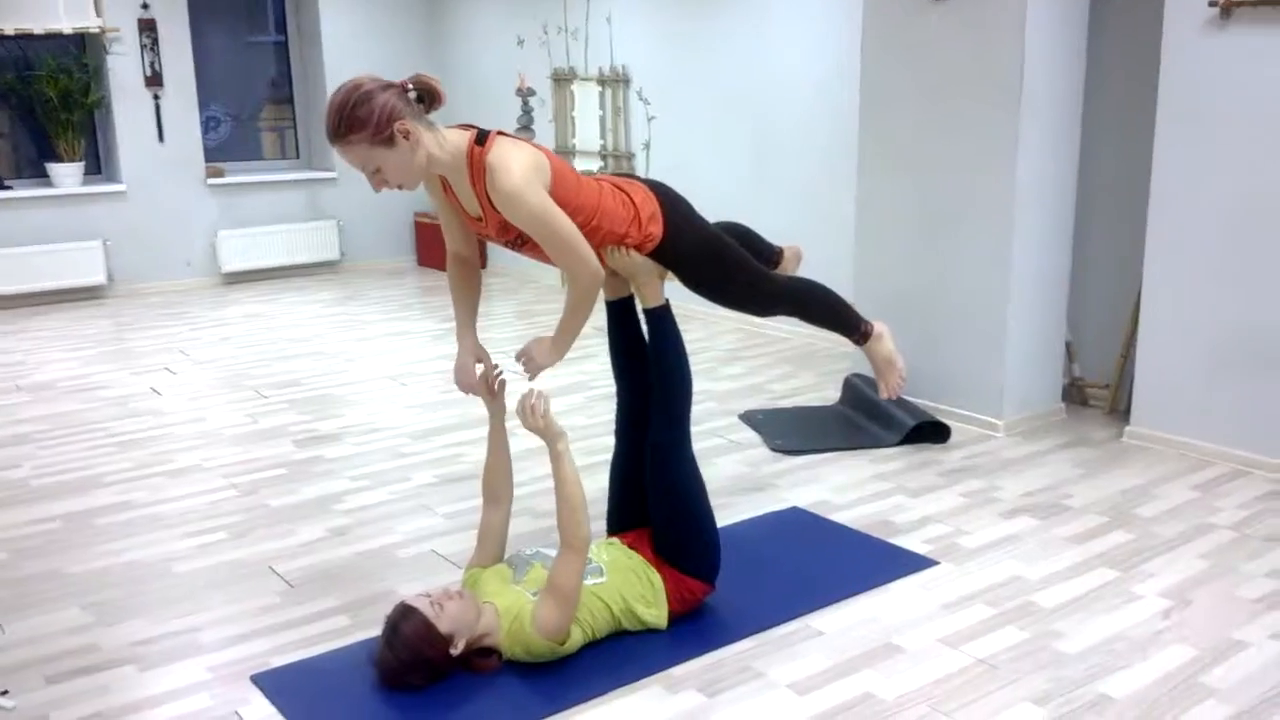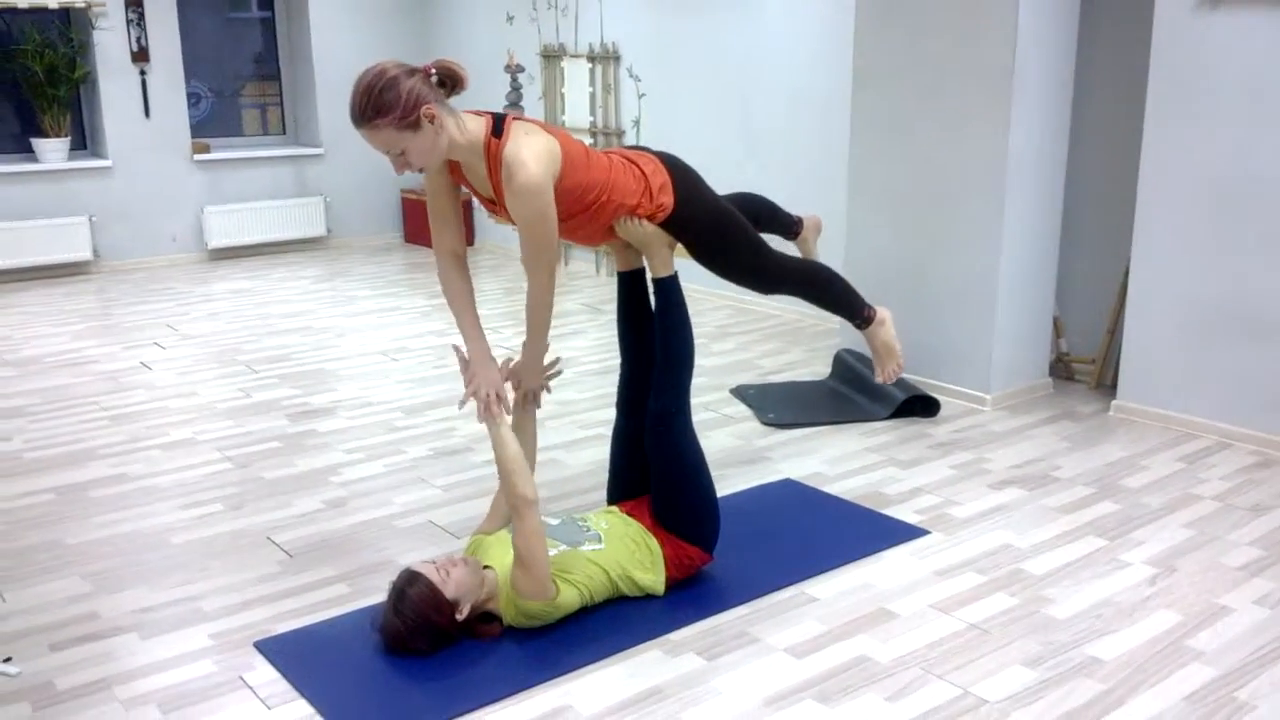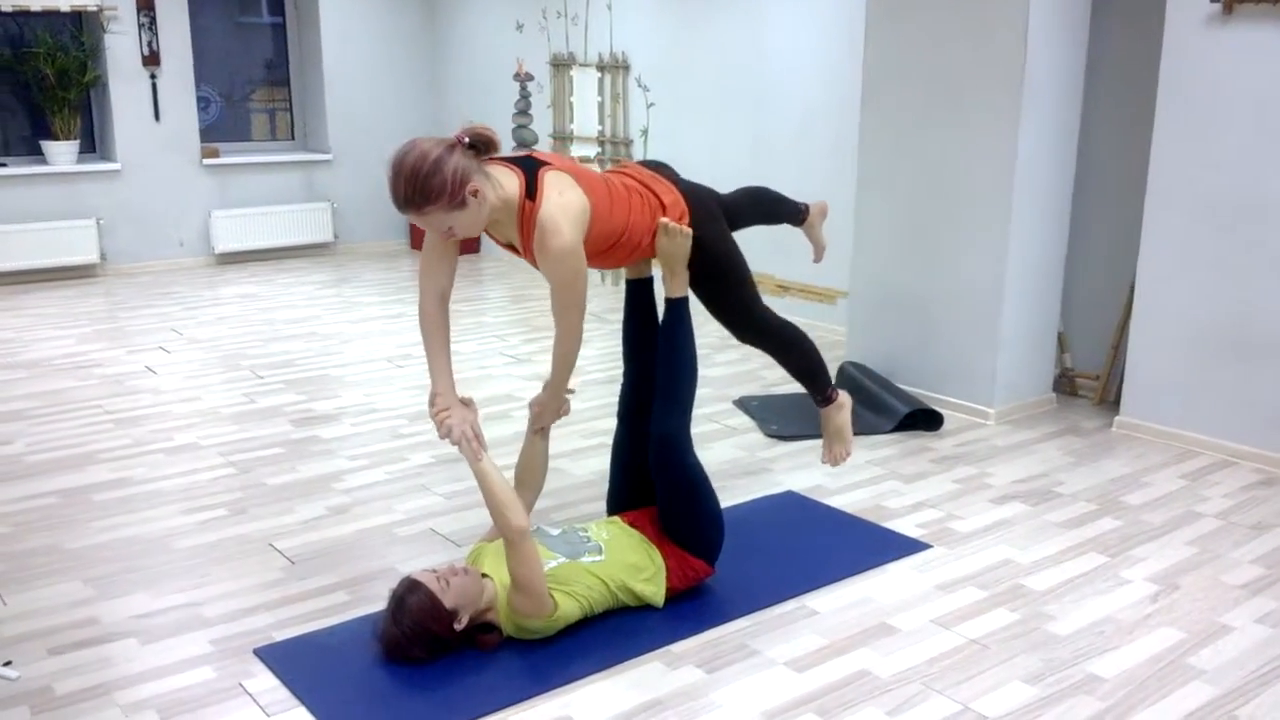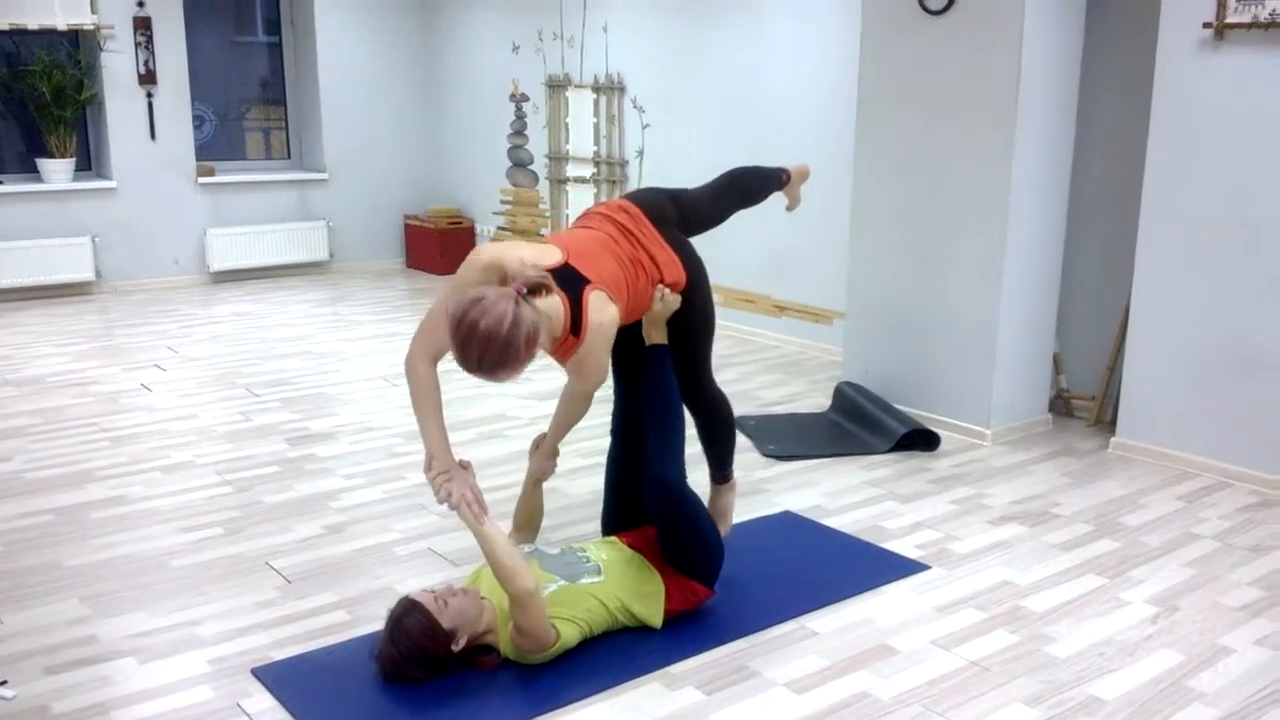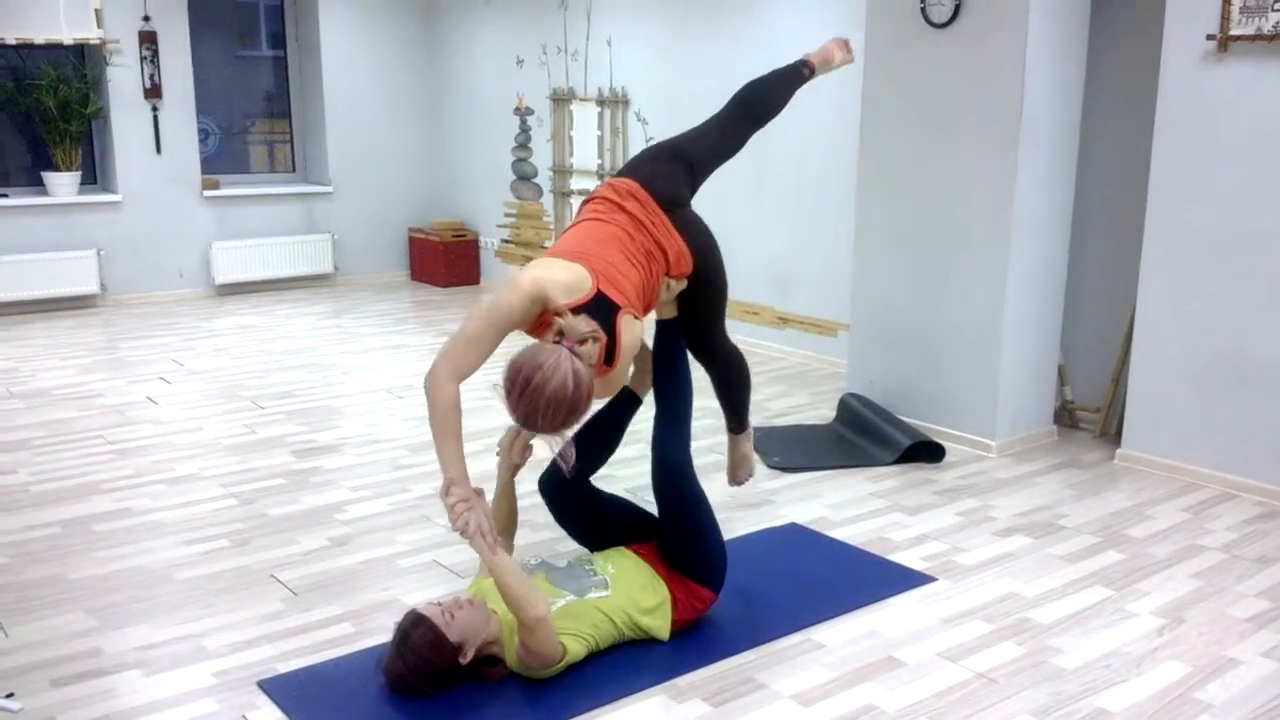
dt=0.7s
person 1, frame 1
left shoulder: (506, 176)
right shoulder: (438, 166)
left elbow: (587, 273)
right elbow: (462, 258)
left wrist: (555, 348)
right wrist: (466, 340)
left hip: (650, 225)
right hip: (613, 206)
left knee: (760, 294)
right knee: (717, 240)
left ankle: (869, 334)
right ankle: (779, 255)
person 1, frame 2
left shoulder: (522, 165)
right shoulder: (444, 151)
left elbow: (542, 282)
right elbow: (450, 256)
left wrist: (530, 366)
right wrist: (479, 355)
left hip: (661, 193)
right hip: (623, 185)
left knee: (766, 271)
right knee: (735, 214)
left ankle: (871, 321)
right ankle: (800, 226)
person 1, frame 3
left shoulder: (553, 224)
right shoulder: (457, 192)
left elbow: (570, 331)
right elbow: (433, 297)
left wrist: (552, 398)
right wrist: (446, 397)
left hip: (674, 212)
right hip: (636, 190)
left knee: (750, 321)
right knee: (728, 211)
left ankle: (831, 401)
right ankle: (806, 213)
person 1, frame 4
left shoulder: (594, 332)
right shoulder: (492, 264)
left elbow: (578, 396)
right elbow: (420, 357)
left wrist: (547, 448)
right wrist: (443, 462)
left hip: (669, 268)
right hip: (626, 215)
left knee: (694, 387)
right knee: (715, 196)
left ankle: (723, 483)
right ankle: (786, 176)
person 1, frame 5
left shoulder: (621, 345)
right shoulder: (534, 288)
right elbow: (441, 377)
right wrist: (457, 487)
left hip: (681, 248)
right hip: (634, 194)
left knee: (709, 345)
right knee: (732, 123)
left ankle: (739, 434)
right ankle: (812, 63)
person 2, frame 1
left shoulder: (482, 589)
right shoulder: (532, 635)
left elbow: (496, 504)
right elbow: (576, 544)
left wrist: (496, 417)
right wrist: (557, 444)
left hip: (630, 552)
right hip: (675, 576)
right knee: (665, 438)
left ankle: (621, 291)
right ankle: (647, 291)
person 2, frame 2
left shoulder: (484, 553)
right shoulder: (525, 603)
left elbow: (516, 489)
right elbow: (524, 502)
left wrist: (523, 404)
right wrist: (494, 417)
left hip: (629, 520)
right hip: (674, 544)
right knee: (665, 411)
left ankle: (632, 259)
right ankle: (658, 262)
person 2, frame 3
left shoulder: (485, 562)
right shoulder: (524, 617)
left elbow: (523, 493)
right elbow: (517, 528)
left wrist: (538, 428)
right wrist: (472, 450)
left hip: (632, 528)
right hip: (680, 554)
right knee: (666, 434)
left ankle: (640, 269)
right ankle: (674, 280)
person 2, frame 4
left shoulder: (486, 584)
right shoulder: (522, 643)
left elbow: (521, 535)
right elbow: (524, 588)
left wrist: (533, 478)
right wrist: (472, 515)
left hip: (628, 548)
right hip: (679, 578)
right knee: (660, 475)
right ankle: (654, 334)
person 2, frame 5
left shoulder: (485, 597)
right shoulder: (531, 656)
left elbow: (502, 535)
right elbow: (535, 616)
left wrist: (506, 473)
right wrist: (482, 545)
left hip: (638, 556)
right hip: (684, 584)
left knee: (558, 482)
right knee: (669, 458)
left ankle: (641, 379)
right ankle: (666, 316)
